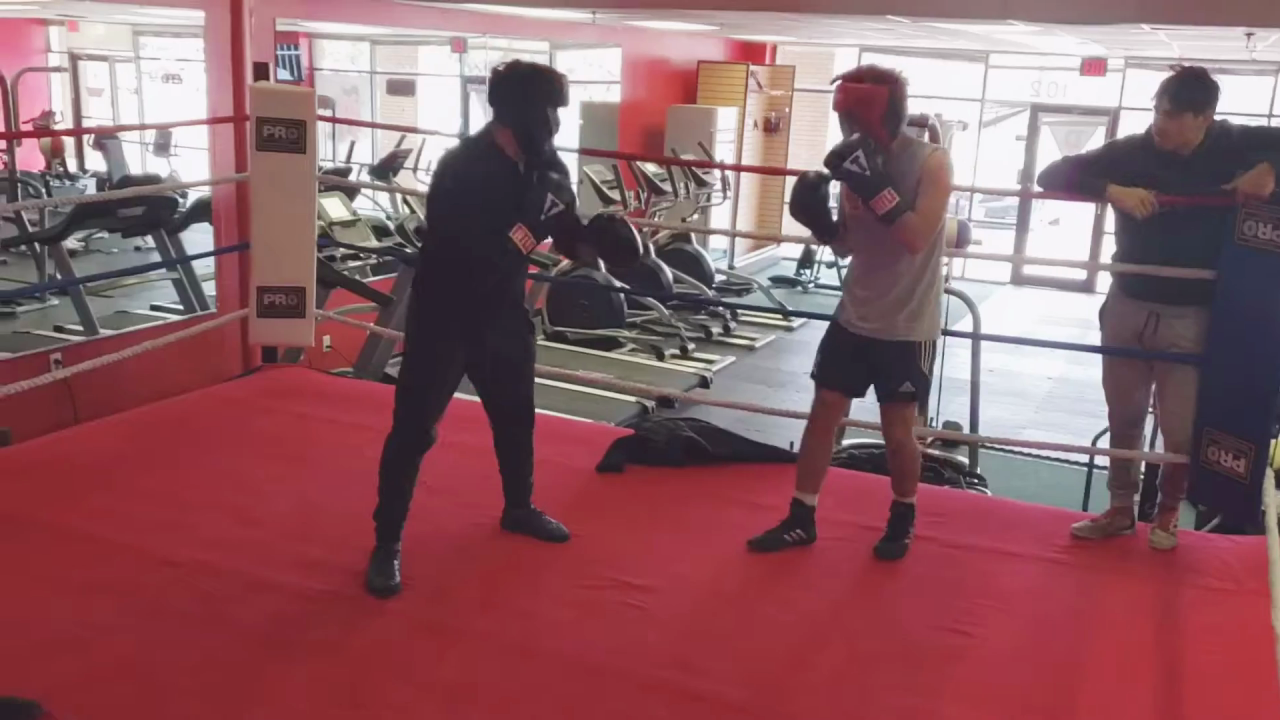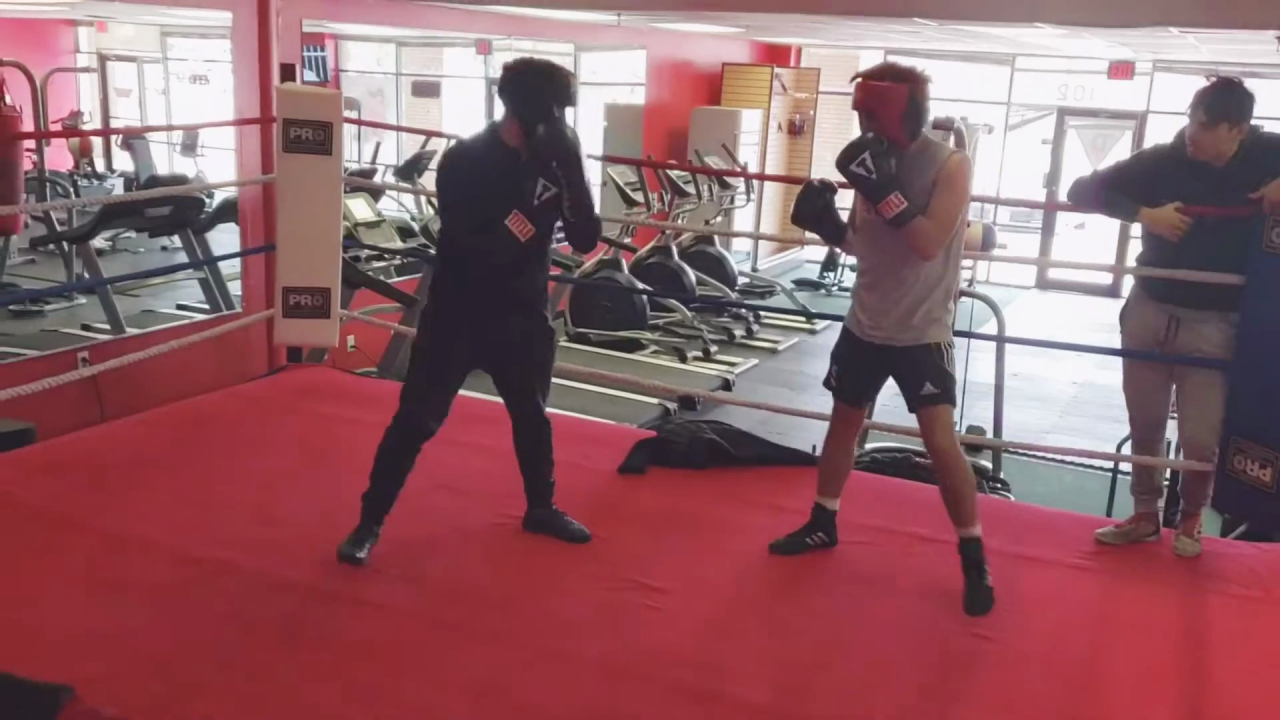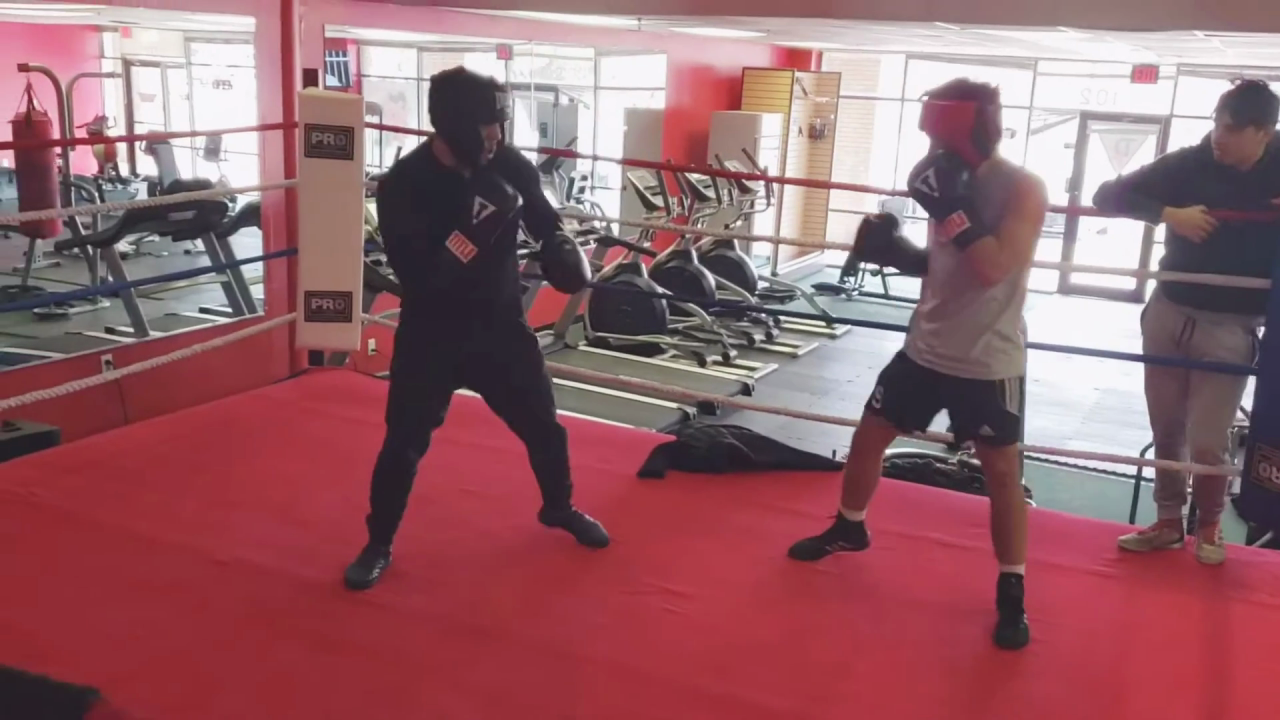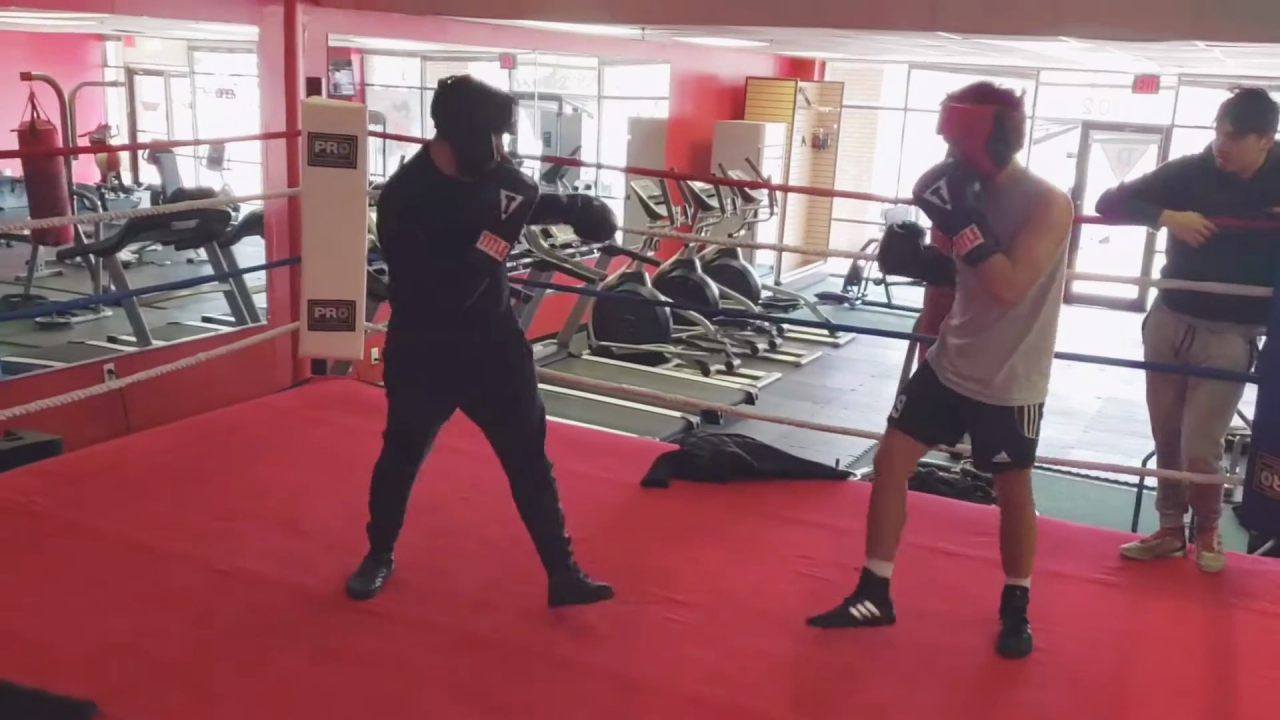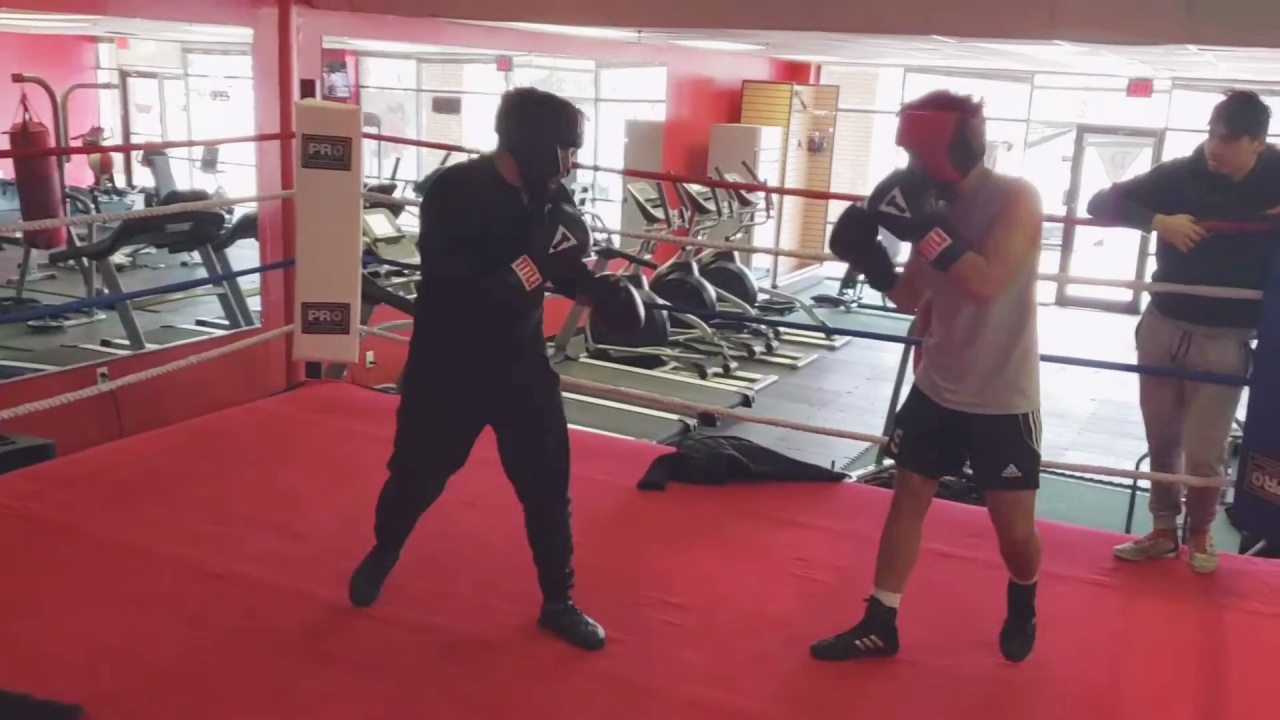
dt=0.3s
person 1, frame 1
left shoulder: (931, 163)
right shoulder: (859, 165)
left elbow: (916, 237)
left wrist: (874, 186)
right wrist: (817, 216)
left hip: (907, 326)
right hip: (854, 317)
left knee: (898, 431)
right knee: (824, 413)
left ankle: (902, 516)
right ankle: (800, 520)
person 1, frame 2
left shoulder: (949, 166)
right shoulder: (877, 164)
left elbow: (928, 243)
left wrist: (884, 189)
right wrist: (826, 221)
left hip: (922, 331)
right hip: (865, 324)
left knee: (941, 441)
right knee: (844, 422)
left ankle: (974, 559)
right ankle: (822, 523)
person 1, frame 3
left shoulder: (1024, 189)
right shoulder: (954, 184)
left elbow: (994, 268)
left wrist: (949, 208)
right wrist: (897, 250)
left hip: (986, 362)
right hip: (925, 348)
left knee: (1002, 473)
right knee: (868, 439)
left ankle: (1012, 594)
right ankle: (849, 527)
person 1, frame 4
left shoulder: (1048, 205)
right shoulder: (975, 196)
left elbow: (1009, 286)
left wrist: (959, 223)
right wrist: (921, 259)
left hip: (1008, 381)
right hip: (948, 365)
left knee: (1014, 494)
right knee: (890, 467)
left ankle: (1016, 605)
right ankle: (874, 595)
person 1, frame 5
left shoulder: (1015, 199)
right shoulder: (940, 205)
left elbow: (984, 285)
right elbow: (909, 295)
left wrist: (923, 229)
right wrist: (870, 258)
left hip: (1002, 397)
right hip: (938, 387)
left knee: (1013, 522)
right knee: (908, 498)
left ankle: (1023, 600)
right ankle: (880, 624)
person 2, frame 1
left shoulder: (539, 162)
right shoulder: (462, 169)
left elbow: (563, 227)
right elbow: (475, 264)
left wrist: (598, 235)
right wrist: (534, 225)
left hip: (503, 311)
right hip: (445, 315)
left knee: (516, 415)
right knee: (414, 428)
left ankle: (518, 508)
right ankle: (387, 544)
person 2, frame 2
left shoulder: (555, 159)
right shoulder: (465, 162)
left elbow: (586, 241)
right elbow: (472, 251)
left wrist: (574, 179)
right wrist: (533, 207)
left hip: (523, 314)
right hip: (458, 313)
left knee: (532, 415)
right knee: (417, 418)
left ankle: (541, 509)
right ankle: (370, 523)
person 2, frame 3
left shoulder: (510, 168)
right shoulder: (403, 184)
left elbow: (541, 220)
right elbow: (414, 274)
left wrist: (562, 250)
right wrist: (473, 229)
left hip: (500, 327)
right hip: (430, 334)
left knee: (542, 424)
right knee: (403, 442)
left ankle: (559, 507)
right ankle: (379, 545)
person 2, frame 4
left shoulder: (490, 173)
right shoulder: (405, 198)
left elbow: (529, 200)
right elbow: (445, 293)
left wrist: (570, 207)
right wrist: (500, 229)
left hip: (493, 343)
right hip: (423, 350)
left knee: (528, 456)
right knee: (402, 454)
left ankle: (562, 573)
right ankle: (379, 555)
person 2, frame 5
left shoulder: (548, 196)
right shoulder: (453, 194)
left elbow: (564, 270)
right elbow: (459, 297)
left wrist: (603, 291)
right wrist: (538, 260)
left hip: (520, 365)
right hip: (447, 366)
left knee: (548, 488)
right knee: (415, 477)
left ankle: (558, 602)
right ankle: (382, 555)
person 3, frame 1
left shoulder: (1237, 147)
right shoulder: (1129, 152)
right elbow: (1051, 176)
right wrist: (1111, 190)
left hip: (1192, 315)
right hip: (1128, 305)
left knee: (1182, 430)
right knee: (1123, 419)
left ankle: (1167, 512)
right ankle: (1120, 508)
person 3, frame 2
right shoulder: (1162, 160)
right elbow: (1083, 190)
right wrist: (1144, 214)
left hip: (1213, 320)
right hip: (1149, 309)
left knee: (1201, 436)
right knee: (1145, 424)
left ankle: (1191, 518)
right ankle: (1145, 514)
person 3, frame 3
right shoulder: (1186, 164)
right elbow: (1108, 195)
right wrist: (1168, 213)
left hip: (1231, 324)
right hip: (1170, 311)
left knee: (1208, 440)
right knee: (1166, 429)
left ankle: (1209, 524)
right ankle: (1168, 521)
person 3, frame 4
right shoulder: (1189, 172)
right elbow: (1110, 202)
right wrist: (1168, 217)
left hip: (1231, 333)
right hip: (1170, 320)
left knee: (1201, 446)
right knee: (1167, 437)
left ankle: (1208, 530)
right ankle: (1170, 529)
person 3, frame 5
right shoulder: (1179, 175)
right elbow: (1102, 203)
right wrist: (1158, 220)
left hip: (1225, 337)
right hip: (1163, 325)
left knee: (1205, 452)
right knee: (1161, 440)
left ankle: (1200, 532)
right ankle: (1163, 530)
